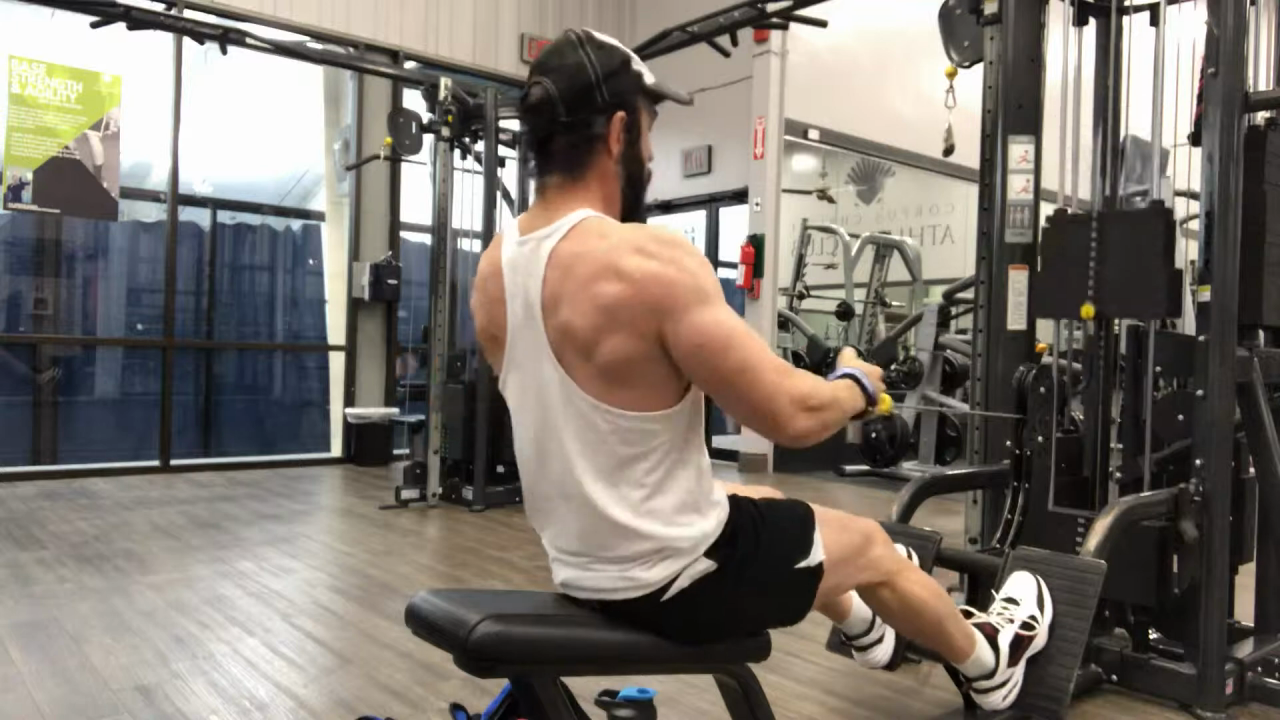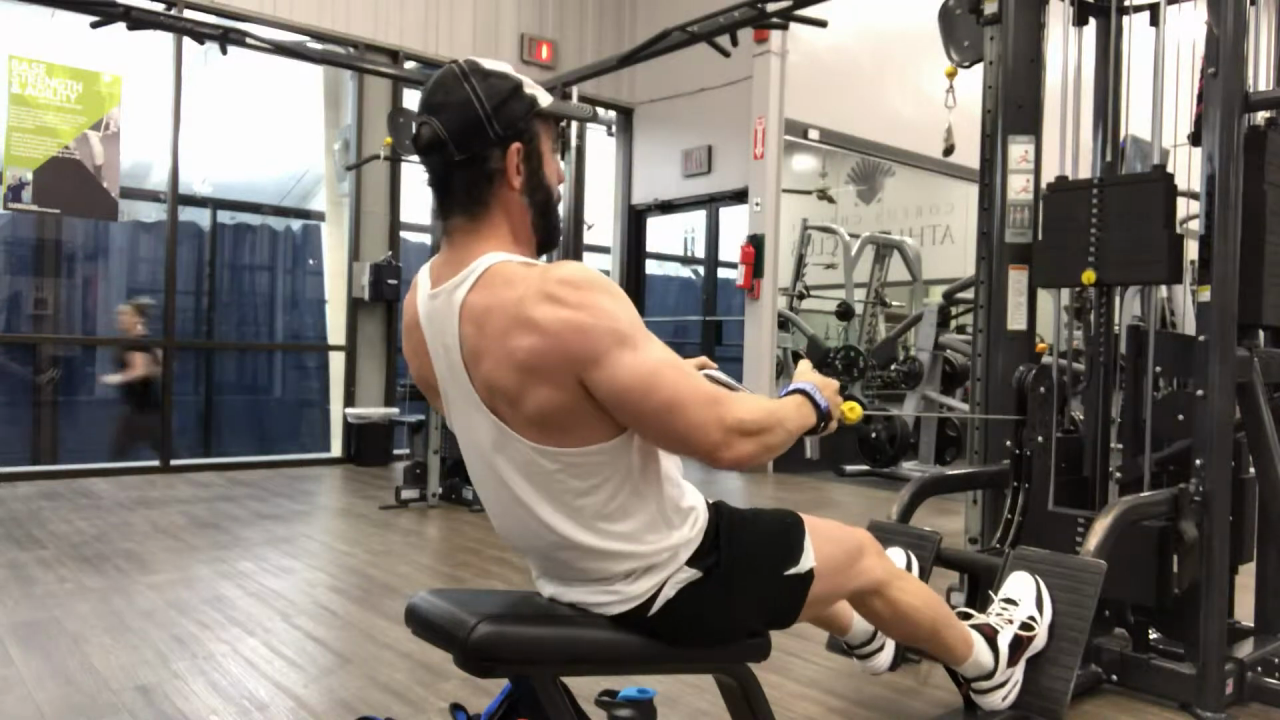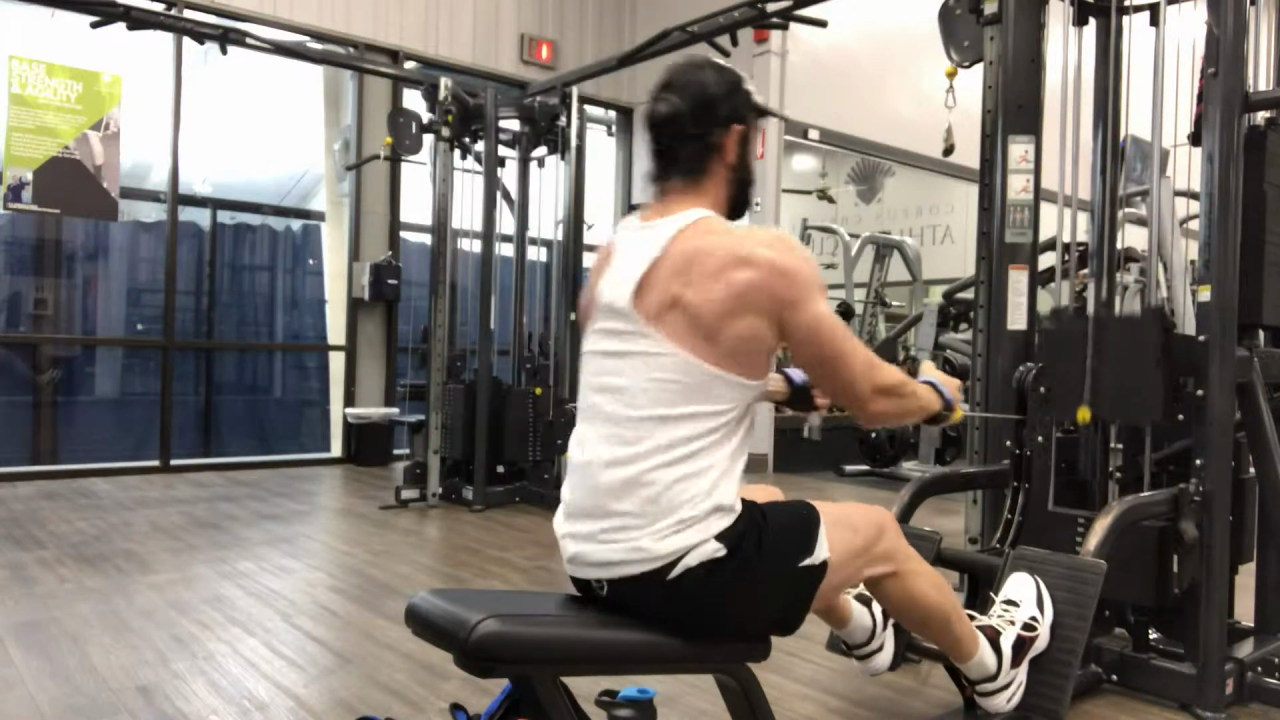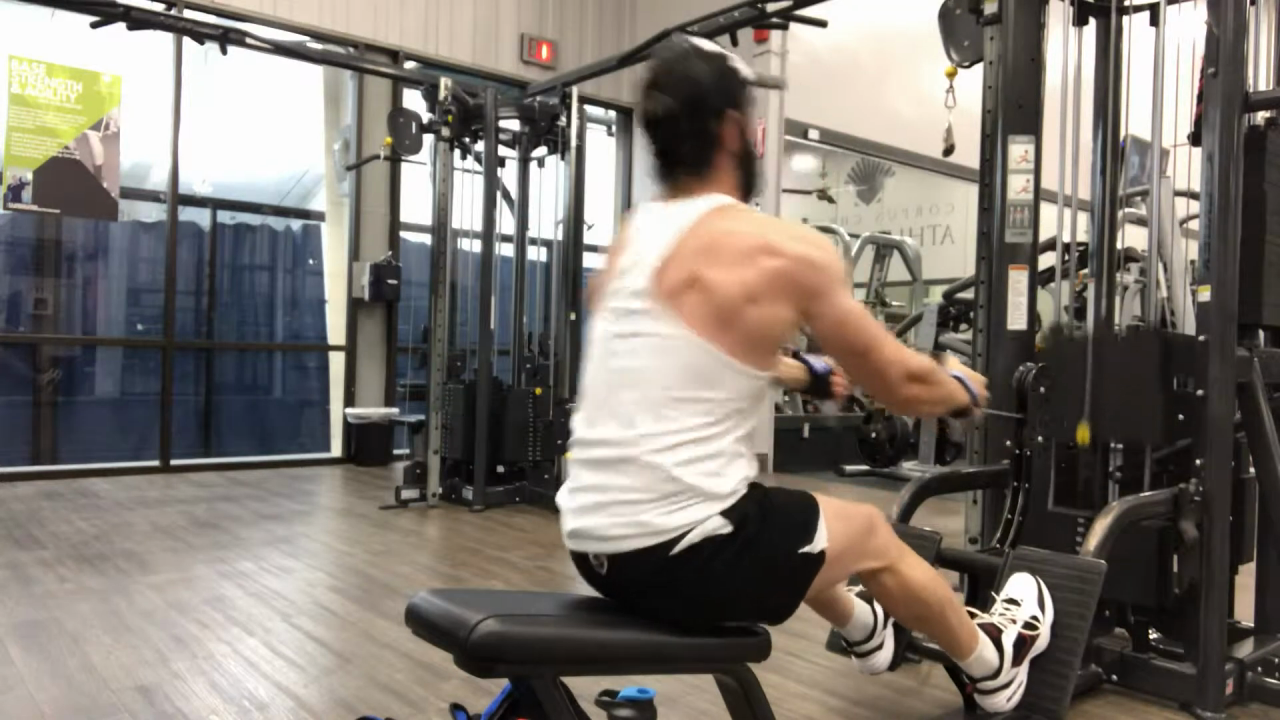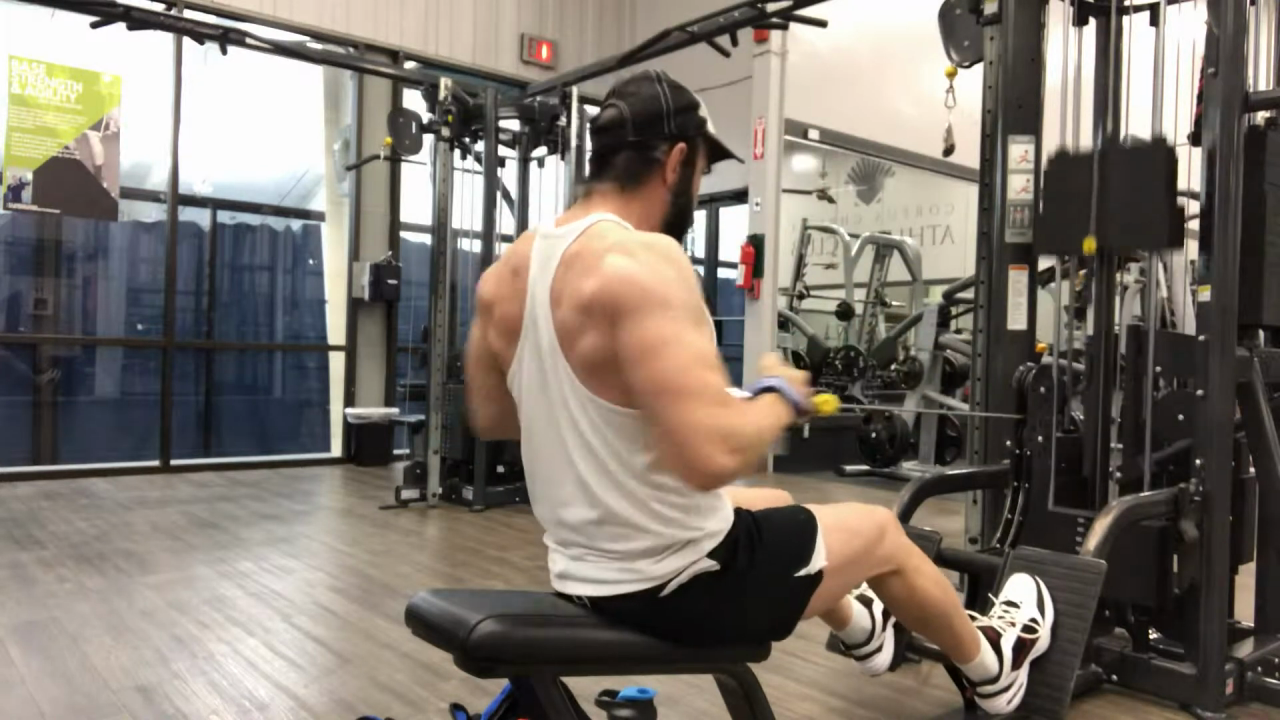
dt=0.7s
person 1, frame 1
left shoulder: (496, 265)
right shoulder: (644, 261)
right elbow: (793, 414)
right wrist: (857, 384)
left hip: (583, 567)
right hip: (671, 579)
left knee: (769, 506)
right knee: (867, 544)
left ankle: (863, 625)
right ankle: (988, 663)
person 1, frame 2
left shoulder: (422, 302)
right shoulder: (562, 304)
right elbow: (728, 438)
left wrist: (657, 378)
right wrist: (809, 400)
left hip: (573, 574)
right hip: (660, 585)
left knee: (762, 533)
right knee: (857, 552)
left ankle: (863, 630)
right ankle: (987, 662)
person 1, frame 3
left shoulder: (611, 255)
right shoulder: (760, 259)
right elbow: (871, 398)
left wrist: (786, 386)
right wrist: (937, 396)
left hip: (590, 562)
right hip: (678, 571)
left knee: (764, 503)
right knee: (876, 533)
left ankle: (862, 629)
person 1, frame 4
left shoulder: (629, 237)
right shoulder: (780, 251)
right elbow: (900, 384)
left wrist: (807, 372)
right wrist: (962, 388)
left hip: (595, 544)
right hip: (682, 551)
left knee: (778, 513)
right knee: (869, 532)
left ankle: (864, 629)
right ankle: (992, 665)
person 1, frame 5
left shoulder: (508, 269)
right shoulder: (639, 264)
left elbow: (493, 416)
right elbow: (713, 455)
right wrist: (777, 395)
left hip: (584, 576)
right hip: (679, 586)
left knee: (772, 503)
right knee: (875, 529)
left ankle: (864, 629)
right ankle: (992, 668)
